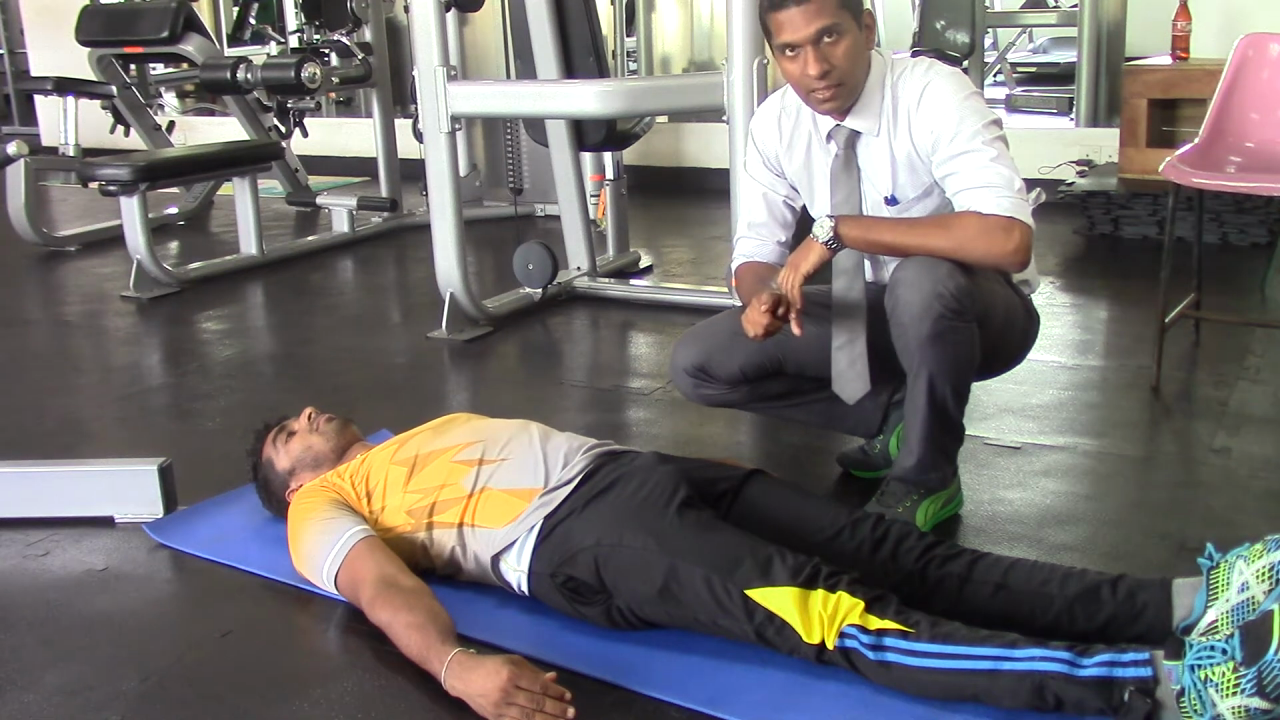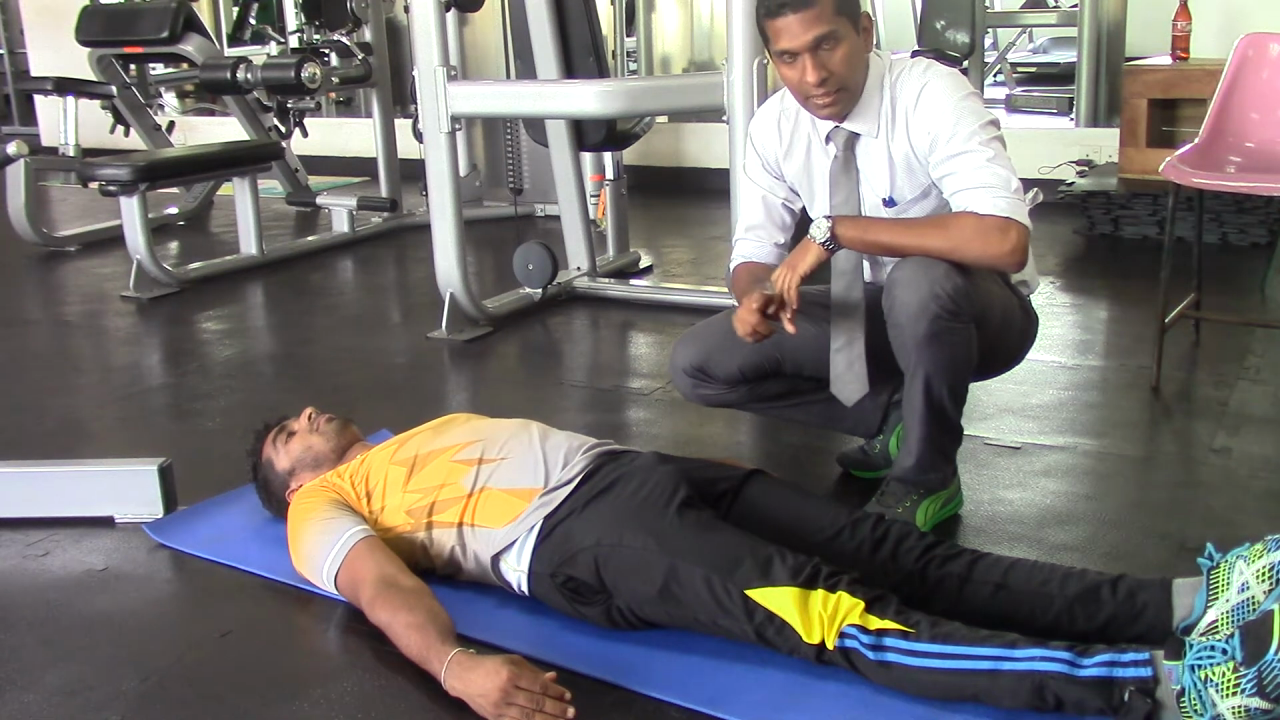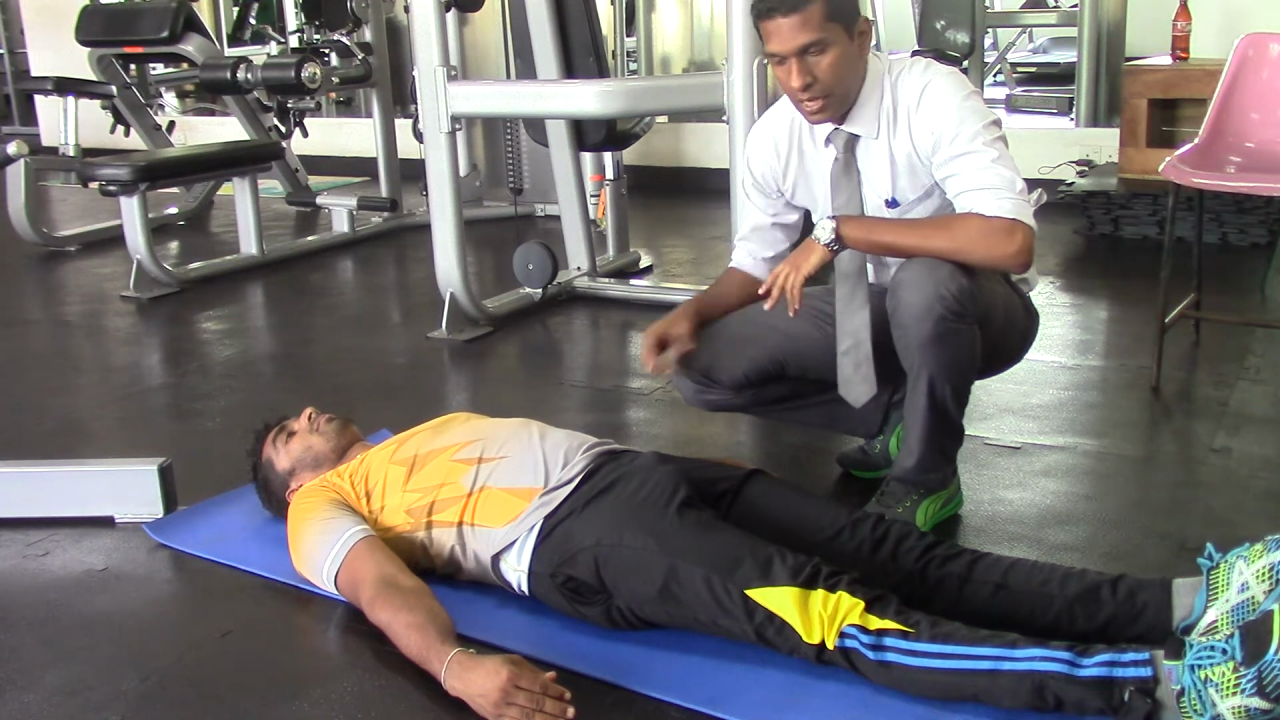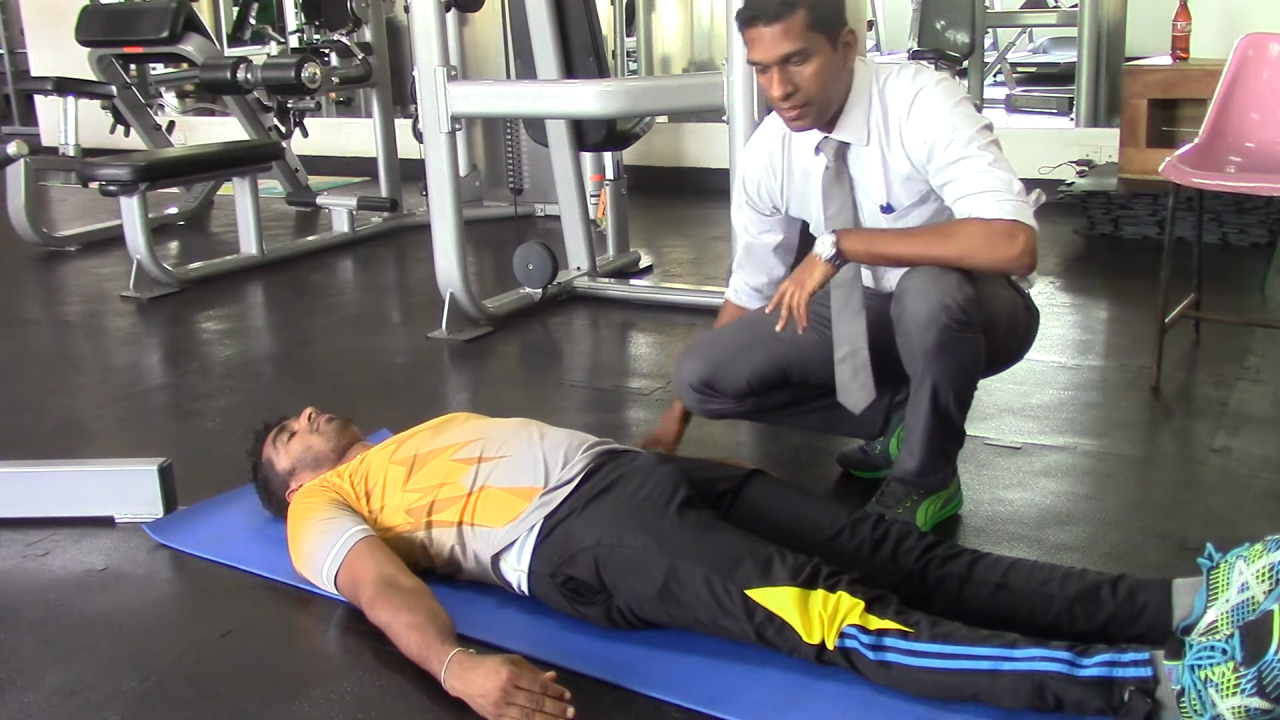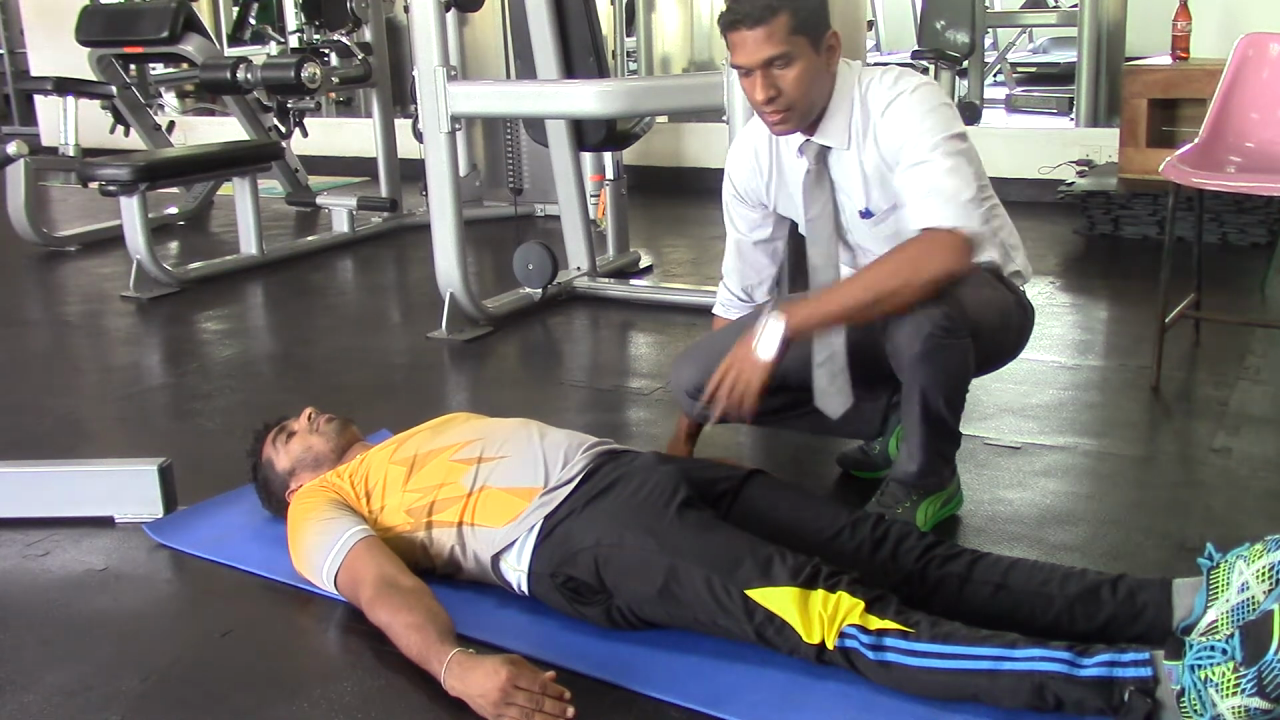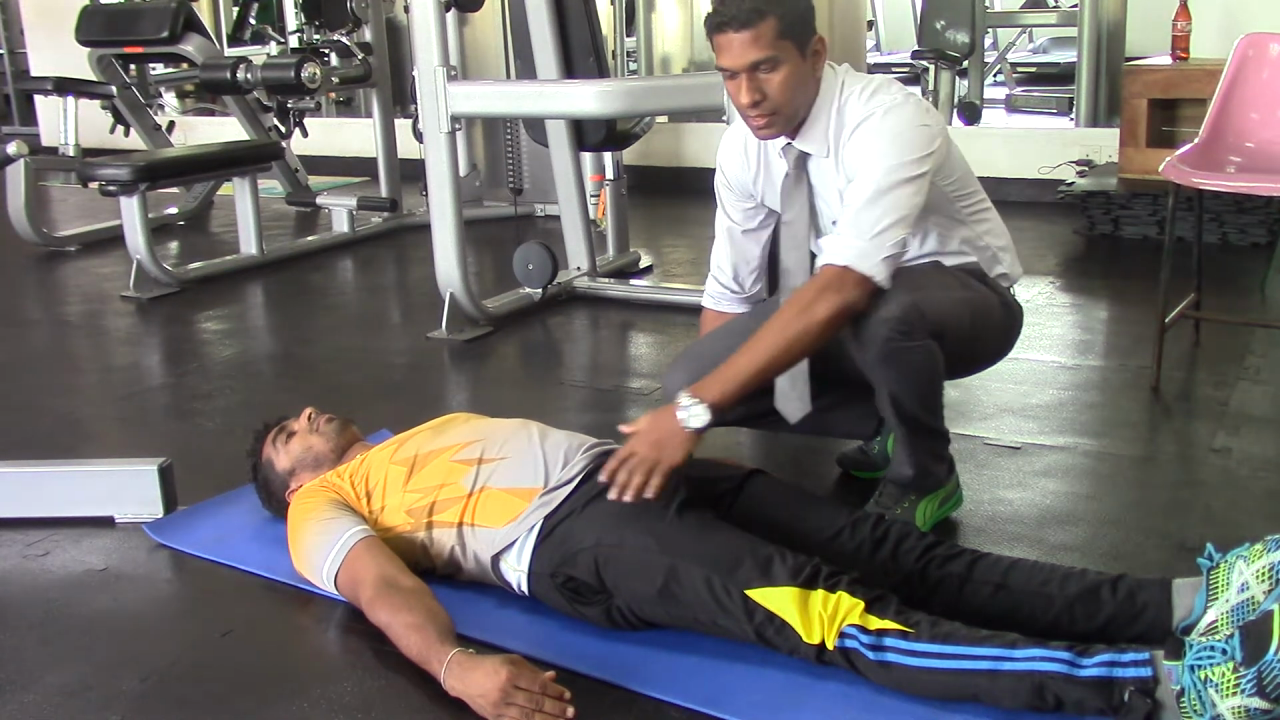
dt=0.3s
person 1, frame 1
left shoulder: (425, 436)
right shoulder: (323, 513)
right elbow: (383, 588)
left wrist: (721, 469)
left hip: (635, 470)
right hip: (575, 538)
left knee: (900, 555)
right knee: (835, 617)
left ankle: (1187, 602)
person 1, frame 2
left shoulder: (422, 439)
right shoulder: (325, 512)
right elbow: (383, 588)
left wrist: (719, 464)
left hip: (632, 470)
right hip: (577, 538)
left knee: (898, 555)
right knee: (835, 617)
left ankle: (1185, 603)
person 1, frame 3
left shoulder: (423, 438)
right shoulder: (323, 512)
right elbow: (383, 588)
left wrist: (713, 453)
left hip: (633, 470)
right hip: (573, 539)
left knee: (898, 556)
right knee: (831, 615)
left ankle: (1188, 603)
person 1, frame 4
left shoulder: (420, 441)
right shoulder: (323, 511)
right elbow: (384, 587)
left wrist: (689, 448)
left hip: (631, 469)
right hip: (574, 538)
left knee: (898, 554)
right knee: (832, 616)
left ankle: (1186, 602)
person 1, frame 5
left shoulder: (421, 439)
right shoulder: (323, 513)
right elbow: (382, 588)
left wrist: (688, 445)
left hip: (628, 471)
right hip: (571, 538)
left knee: (898, 556)
right knee: (831, 617)
left ankle: (1188, 604)
person 1, frame 6
left shoulder: (420, 438)
right shoulder: (324, 511)
right elbow: (383, 589)
left hip: (622, 470)
right hip: (569, 540)
left knee: (894, 554)
right knee: (829, 616)
left ankle: (1187, 603)
person 2, frame 1
left shoulder: (934, 94)
right shoulder: (774, 123)
left elbow: (1008, 240)
right elbow: (755, 252)
left wrist: (838, 228)
right wrist: (765, 295)
left hip: (972, 306)
right hip: (869, 308)
left knee: (924, 281)
right knee: (699, 363)
left ankle: (926, 476)
right ankle: (895, 416)
person 2, frame 2
left shoulder: (932, 96)
right shoulder: (773, 126)
left elbow: (1005, 241)
right elbow: (755, 253)
left wrist: (835, 230)
right wrist: (756, 295)
left hip: (973, 309)
right hip: (868, 307)
left knee: (921, 281)
right knee: (698, 364)
left ankle: (925, 477)
right ankle: (896, 417)
person 2, frame 3
left shoulder: (932, 97)
right shoulder: (773, 137)
left elbow: (1011, 241)
right elbow: (755, 264)
left wrist: (840, 231)
right wrist: (695, 311)
left hip: (961, 304)
right hip: (867, 307)
left knee: (925, 284)
right knee: (703, 369)
left ankle: (925, 477)
right ankle: (896, 418)
person 2, frame 4
left shoulder: (923, 102)
right shoulder: (765, 152)
left elbow: (1013, 244)
right elbow: (752, 290)
left wrist: (840, 244)
right wrist: (680, 410)
left hip: (967, 308)
right hip: (869, 308)
left knee: (931, 292)
right knee: (703, 375)
left ankle: (925, 477)
right ankle: (895, 418)
person 2, frame 5
left shoulder: (906, 105)
right shoulder: (752, 151)
left elbow: (945, 253)
right elbow: (739, 296)
left wrist: (782, 324)
right wrist: (687, 432)
left hip: (973, 299)
right hip: (860, 308)
left knee: (921, 307)
right knee: (696, 378)
left ankle: (925, 477)
right ankle: (893, 420)
person 2, frame 6
left shoulder: (887, 120)
right shoulder: (743, 145)
left elbow: (842, 288)
right elbow: (729, 289)
left wrist: (694, 409)
right wrist: (681, 402)
left hip: (963, 298)
right hip: (847, 308)
left knee: (879, 311)
right knee: (685, 383)
left ankle: (923, 476)
right ankle: (890, 415)
